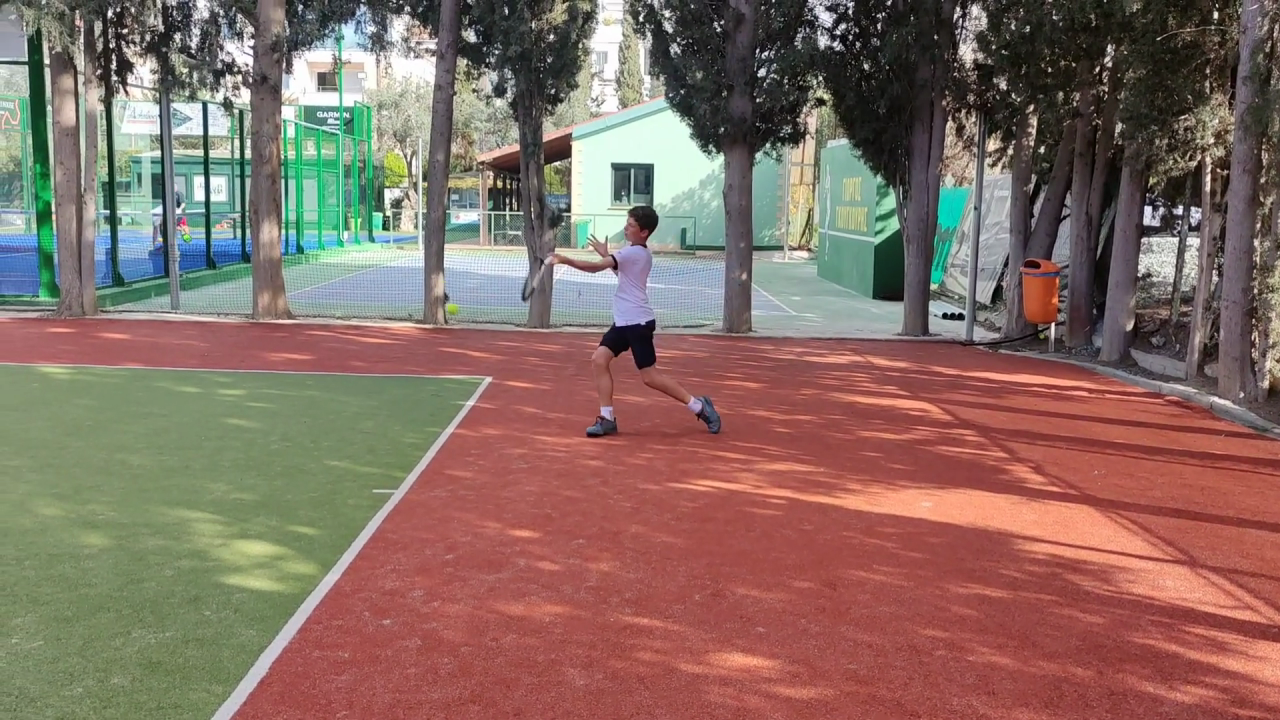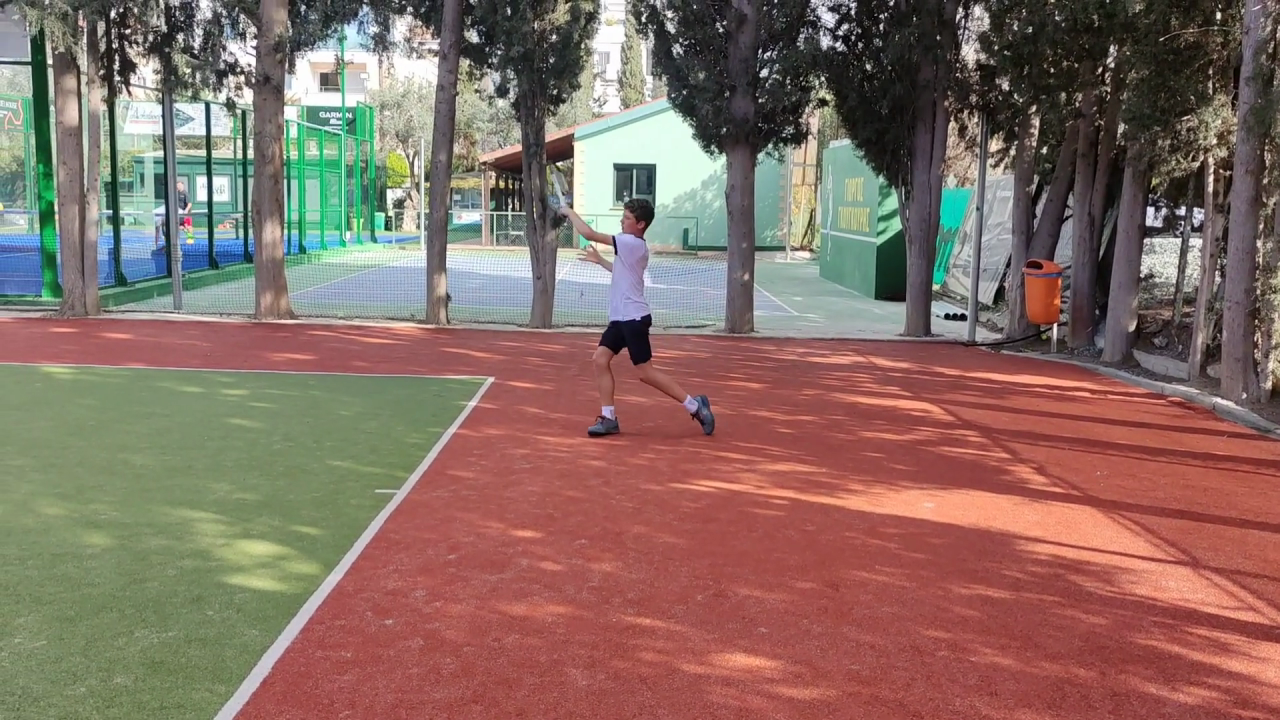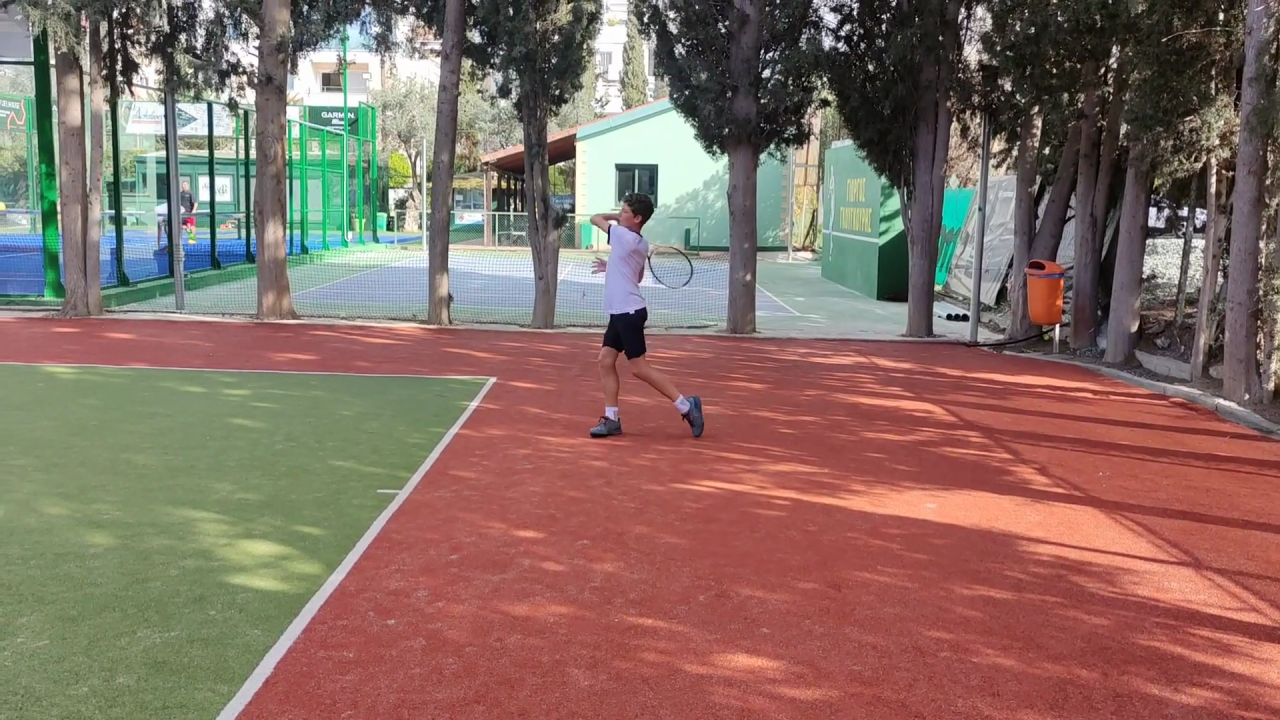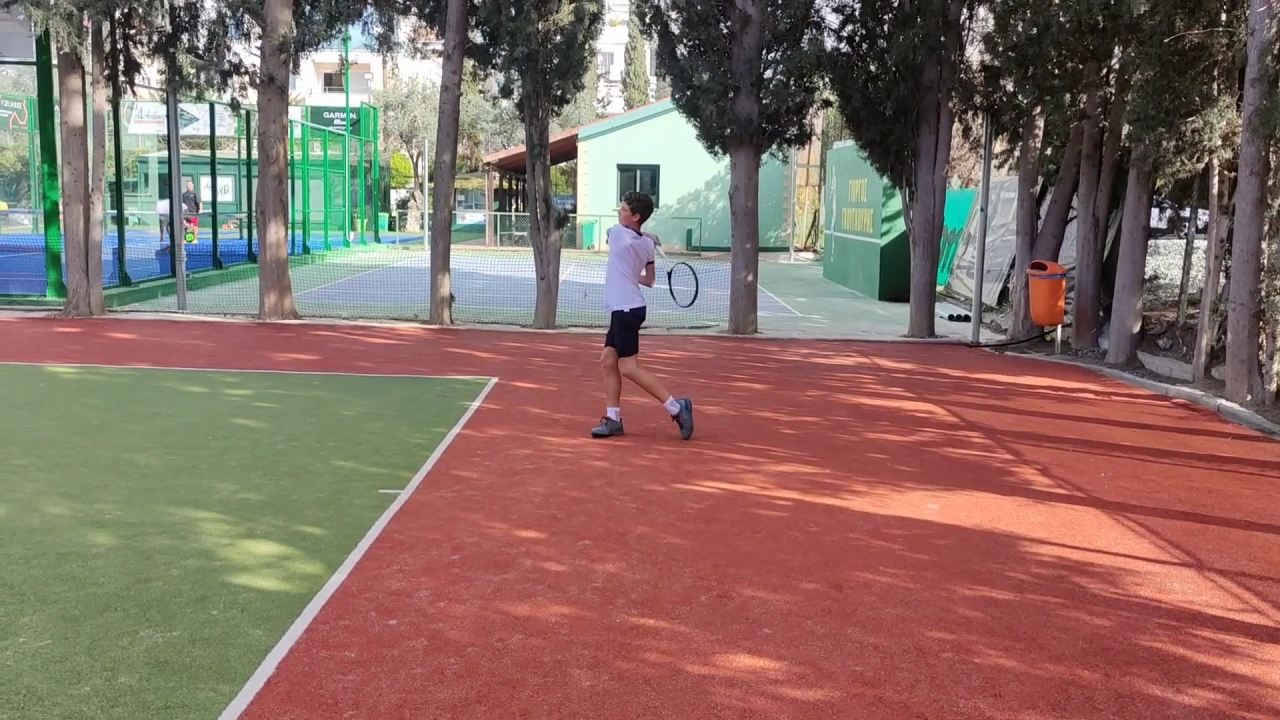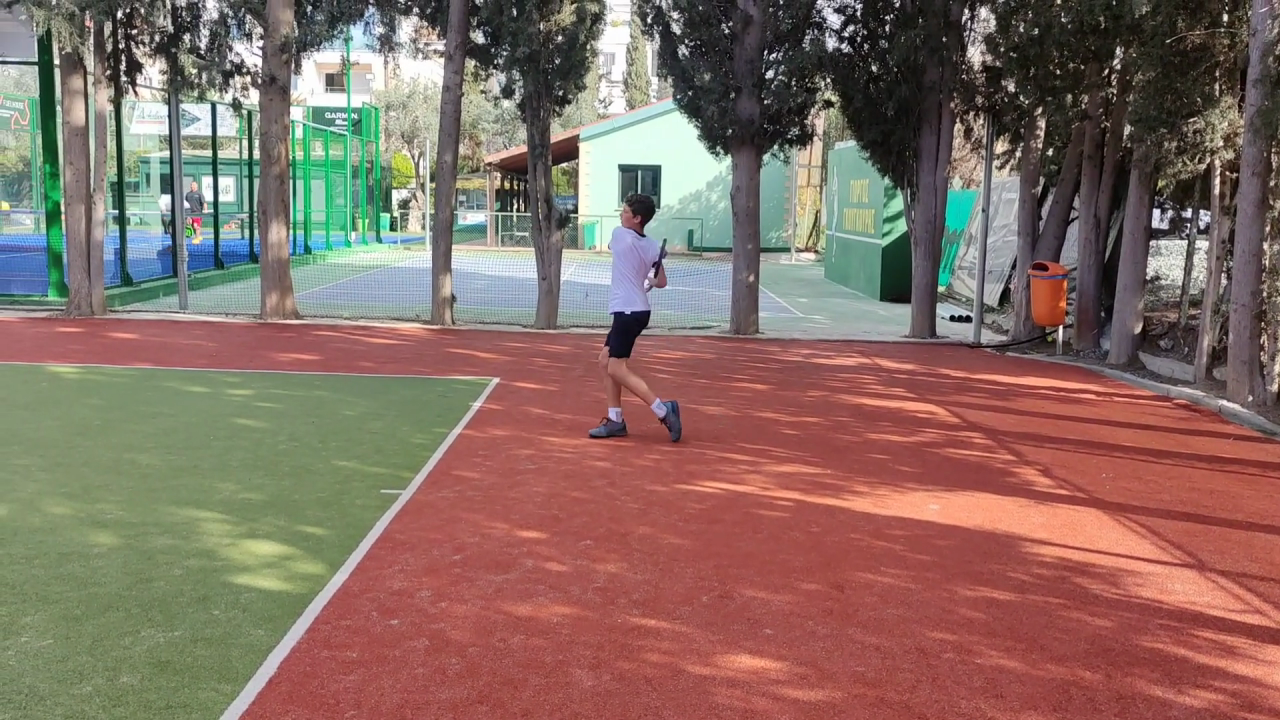
dt=0.1s
person 1, frame 1
left shoulder: (636, 254)
right shoulder: (634, 251)
left elbow: (593, 266)
left wrist: (563, 259)
right wrist: (601, 255)
left hip: (639, 323)
right hip: (623, 321)
left knee: (650, 376)
right knee: (599, 360)
left ankle: (700, 406)
right ankle: (607, 419)
person 1, frame 2
left shoulder: (630, 243)
right shoulder: (634, 244)
left elbow: (587, 233)
left wrist: (569, 212)
right wrist: (600, 259)
left hip: (634, 317)
right hip: (620, 317)
left knee: (646, 372)
right knee: (600, 360)
left ankle: (695, 406)
right ankle: (609, 418)
person 1, frame 3
left shoulder: (620, 233)
right shoulder: (642, 244)
left elbow: (596, 219)
left wrist: (613, 216)
right wrist: (610, 267)
left hip: (628, 311)
right hip: (622, 311)
left knee: (640, 367)
right knee: (605, 361)
left ankle: (686, 406)
right ankle: (612, 419)
person 1, frame 4
left shoulder: (617, 233)
right shoulder: (647, 244)
right elbow: (649, 280)
left hip: (626, 309)
right hip: (625, 309)
left knee: (628, 368)
right knee: (607, 361)
left ankle: (677, 408)
right ankle: (613, 419)
person 1, frame 5
left shoulder: (619, 234)
right shoulder: (653, 245)
right elbow: (661, 281)
left hip: (628, 311)
right hip: (639, 310)
left knee: (616, 368)
right knee: (607, 361)
left ankle: (663, 409)
right ankle: (616, 420)
